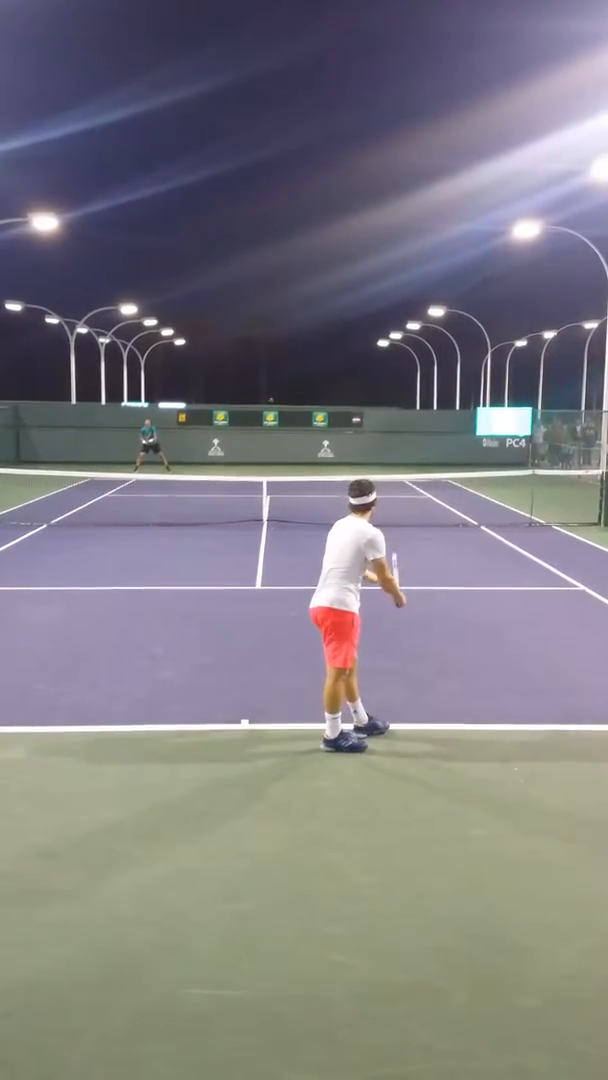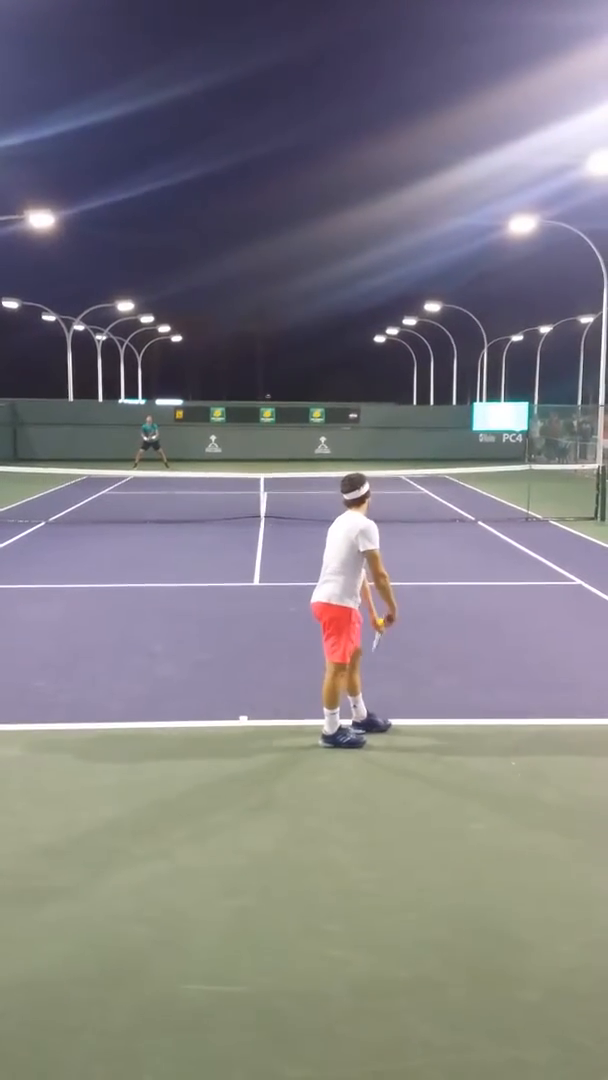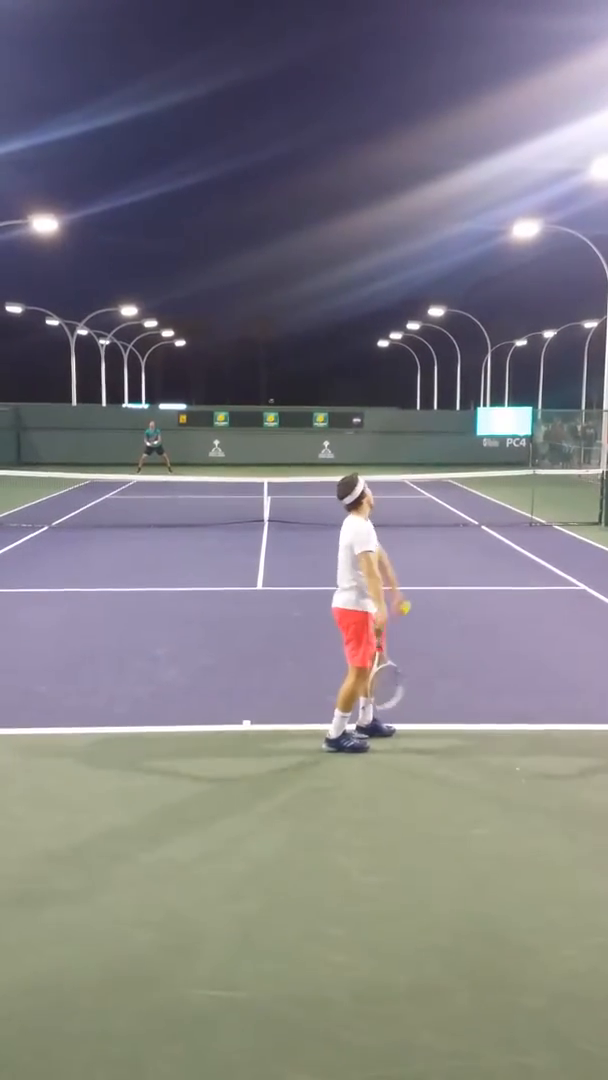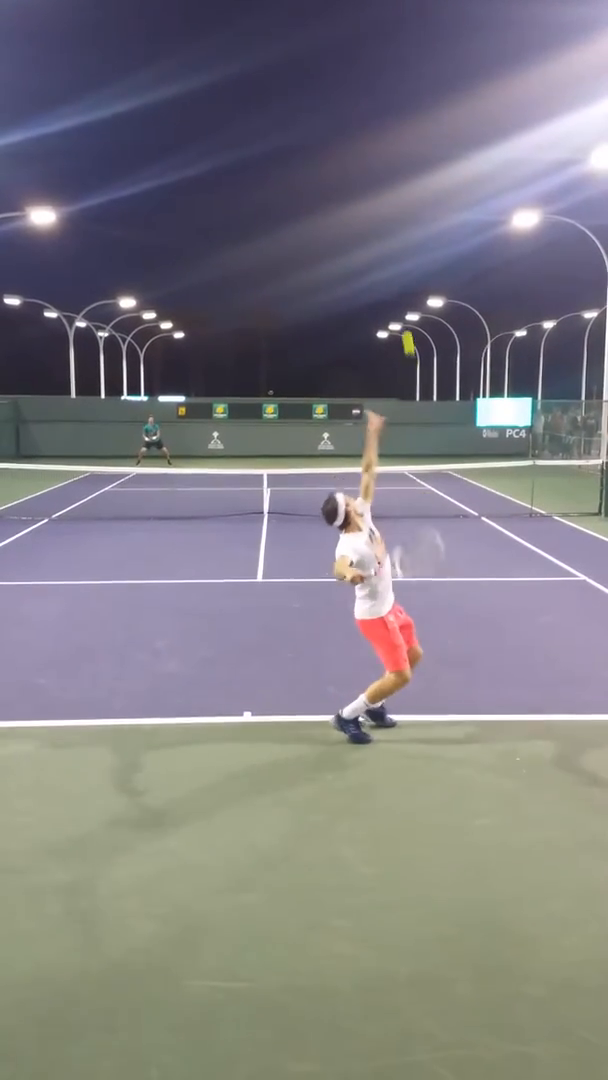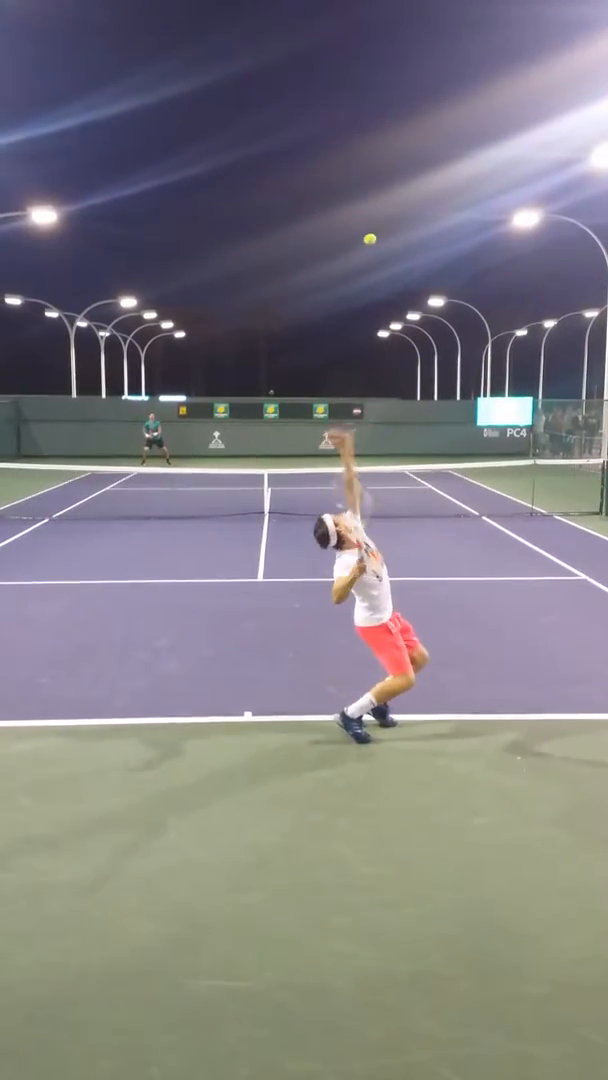
dt=0.4s
person 1, frame 1
left shoulder: (341, 526)
right shoulder: (371, 534)
right elbow: (385, 579)
left wrist: (378, 580)
right wrist: (399, 596)
left hip: (325, 603)
right hip: (338, 607)
left knee: (349, 665)
right knee: (338, 672)
left ankle: (362, 721)
right ankle: (333, 735)
person 1, frame 2
left shoulder: (344, 522)
right shoulder: (365, 526)
right elbow: (379, 575)
left wrist: (371, 611)
right wrist: (392, 607)
left hip: (339, 601)
right hip: (335, 603)
left knee: (353, 658)
right knee: (337, 667)
left ankle: (361, 717)
right ankle: (331, 731)
person 1, frame 3
left shoulder: (362, 525)
right shoulder: (359, 529)
left elbow: (381, 560)
right elbow: (371, 574)
left wrist: (395, 591)
right wrist: (381, 611)
left hip: (364, 608)
right hip: (352, 609)
left knee: (374, 665)
right knee: (359, 672)
left ankle: (366, 721)
right ankle: (336, 735)
person 1, frame 4
left shoulder: (363, 516)
right shoulder: (349, 545)
left elbow: (369, 474)
right elbow: (338, 568)
left wrist: (372, 434)
right wrist: (349, 574)
left hip: (388, 607)
right hip: (375, 616)
left knee: (414, 656)
right knee: (400, 676)
left ankle: (373, 706)
right ankle: (347, 715)
person 1, frame 5
left shoulder: (357, 531)
right shoulder: (350, 561)
left elbow: (352, 491)
right elbow: (338, 598)
left wrist: (346, 454)
right wrist: (352, 576)
left hip: (388, 616)
right hip: (376, 624)
left knee: (420, 660)
right knee: (403, 680)
left ankle: (376, 704)
right ankle: (351, 715)
